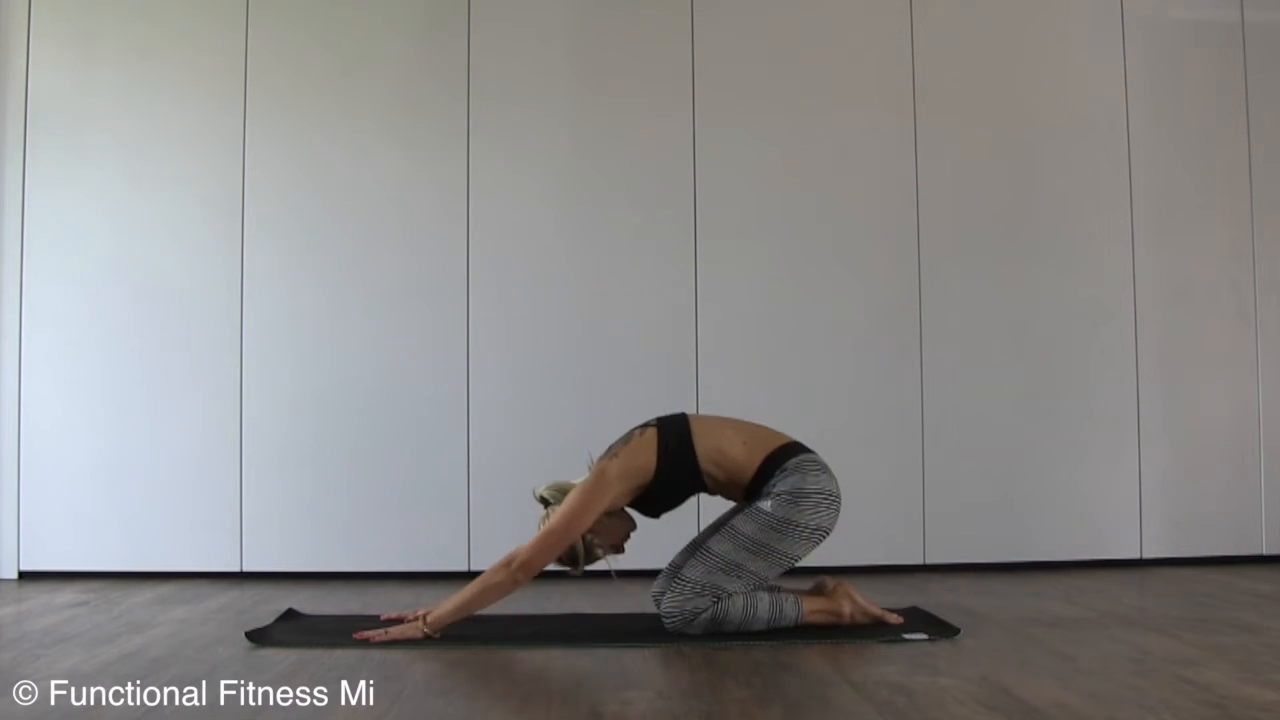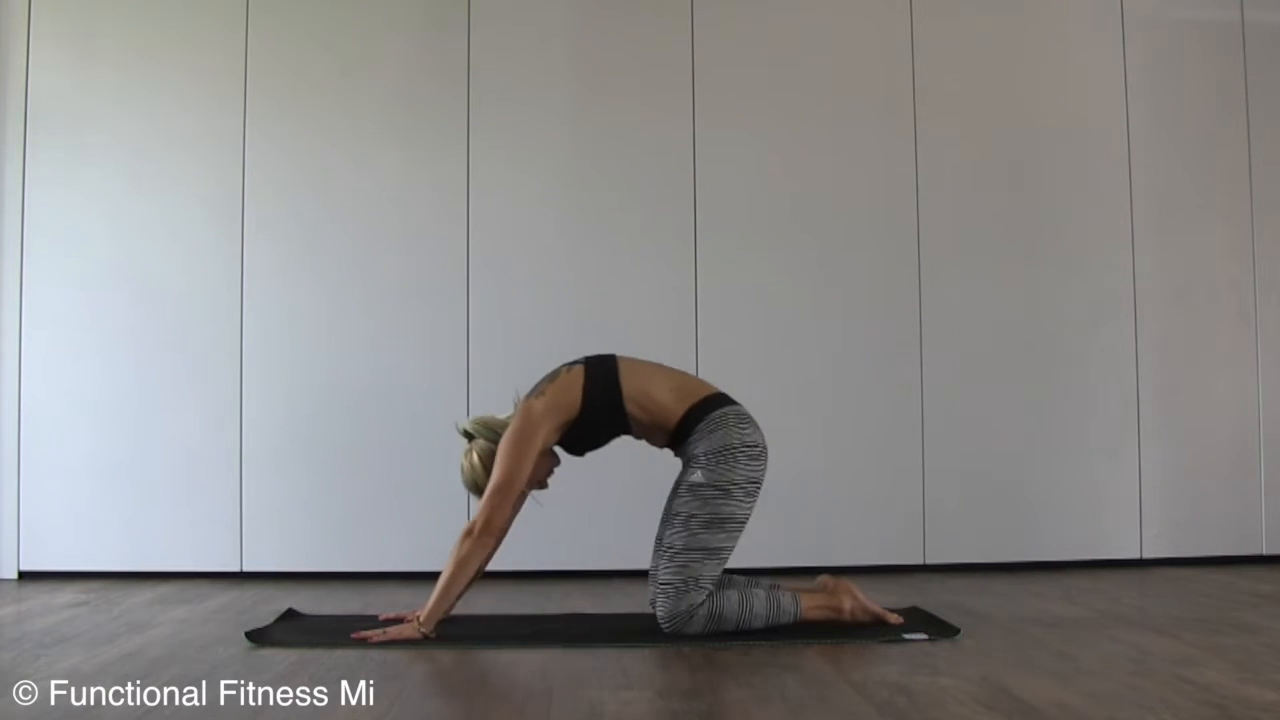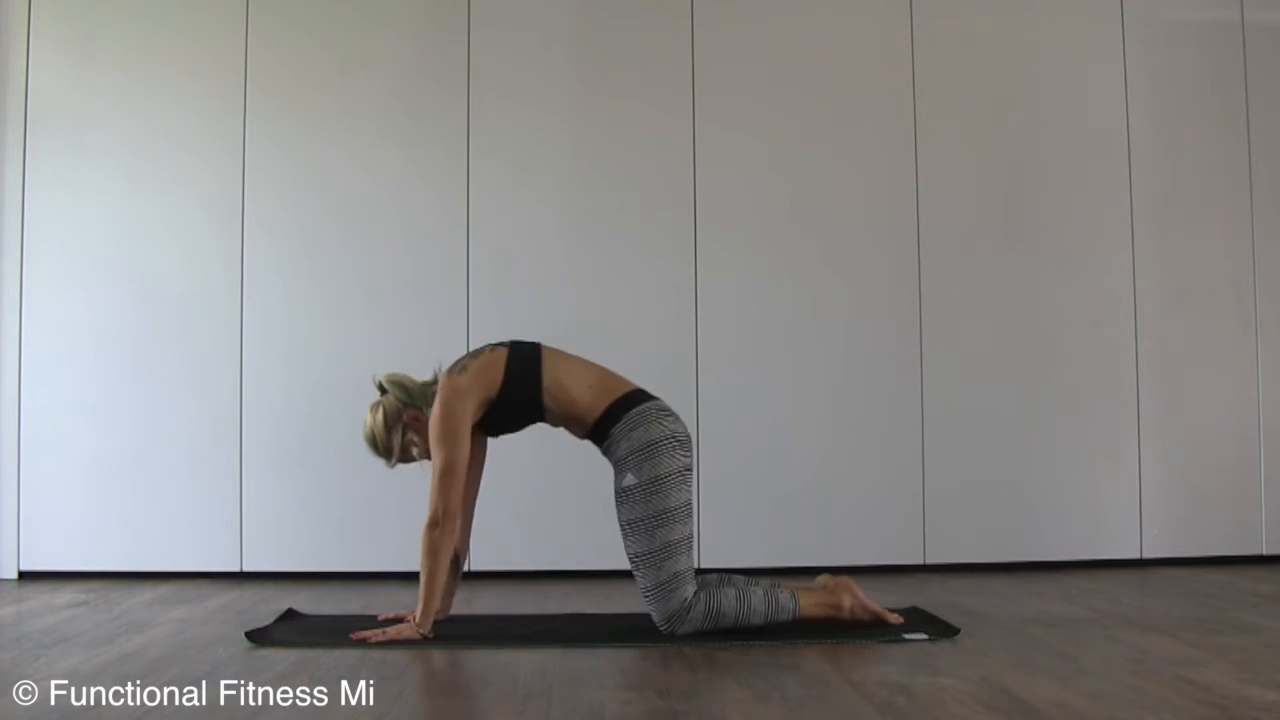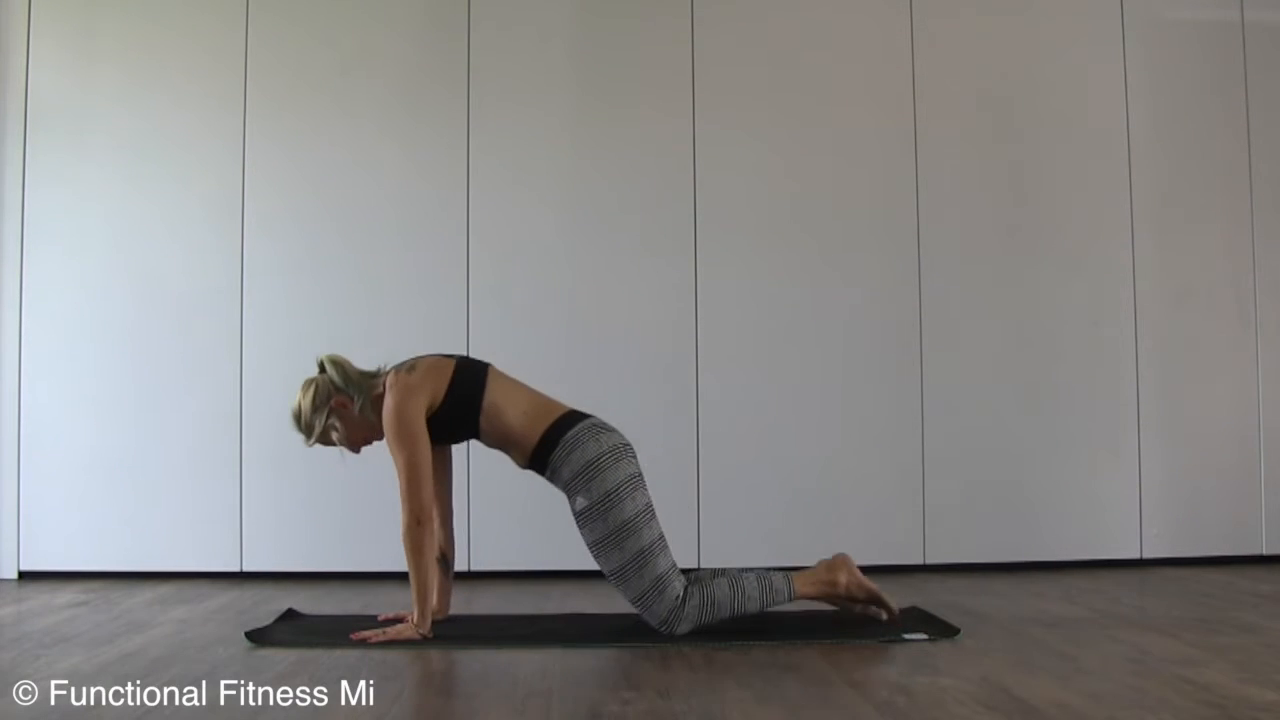
dt=0.4s
person 1, frame 1
left shoulder: (605, 484)
right shoulder: (610, 484)
left elbow: (521, 566)
right elbow: (525, 561)
left wrist: (429, 625)
right wrist: (438, 612)
left hip: (801, 490)
right hip: (783, 487)
left knee: (683, 611)
right knee: (674, 594)
left ankle: (830, 608)
right ankle: (818, 595)
person 1, frame 2
left shoulder: (530, 422)
right shoulder: (530, 422)
left elbow: (483, 531)
right elbow: (490, 532)
left wrist: (425, 621)
right wrist: (436, 606)
left hip: (725, 443)
right hip: (718, 440)
left knee: (680, 612)
right knee: (680, 590)
left ankle: (830, 604)
right ankle: (818, 593)
person 1, frame 3
left shoulder: (451, 396)
right shoulder: (468, 402)
left elbow: (442, 518)
right elbow: (460, 515)
left wrist: (422, 620)
right wrist: (438, 603)
left hip: (645, 438)
right hip: (644, 436)
left knee: (677, 611)
right knee: (673, 592)
left ankle: (831, 602)
right ankle: (820, 592)
person 1, frame 4
left shoulder: (399, 396)
right shoulder: (422, 399)
left elbow: (420, 517)
right elbow: (439, 514)
left wrist: (421, 619)
right wrist: (435, 603)
left hip: (587, 460)
right hip: (591, 456)
left knee: (673, 612)
right knee: (669, 595)
left ankle: (827, 578)
right ankle: (823, 577)
